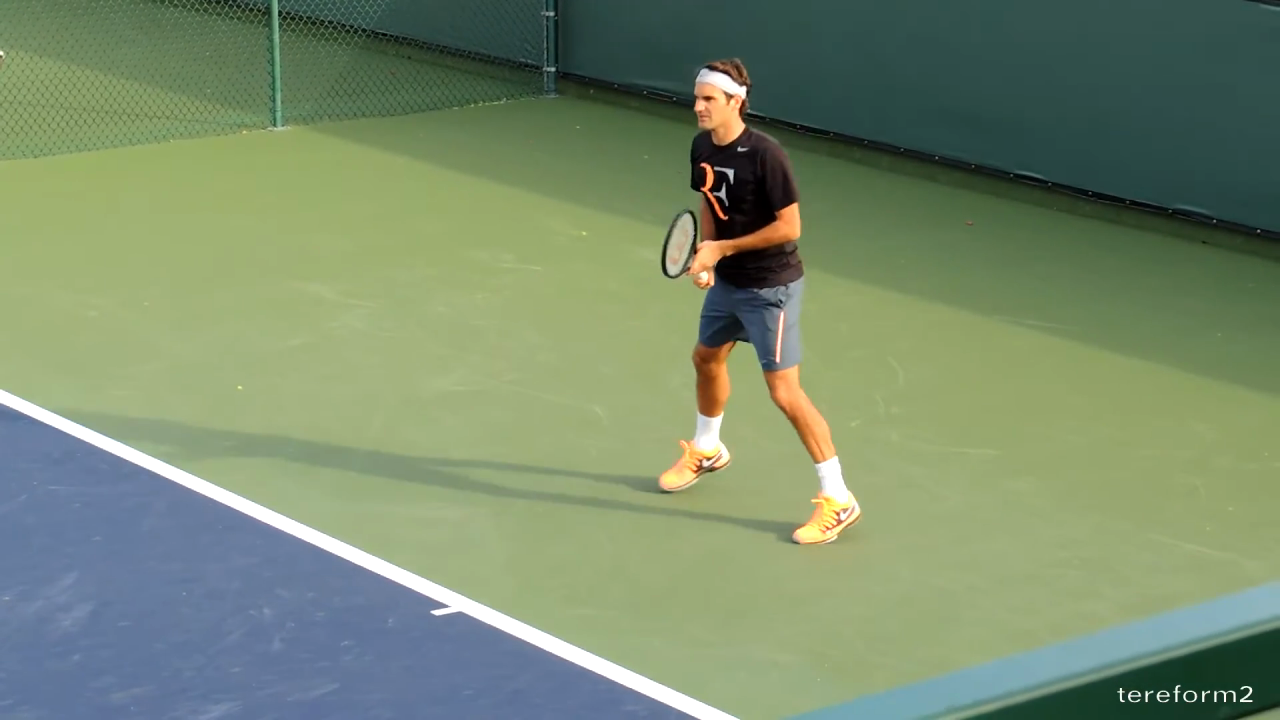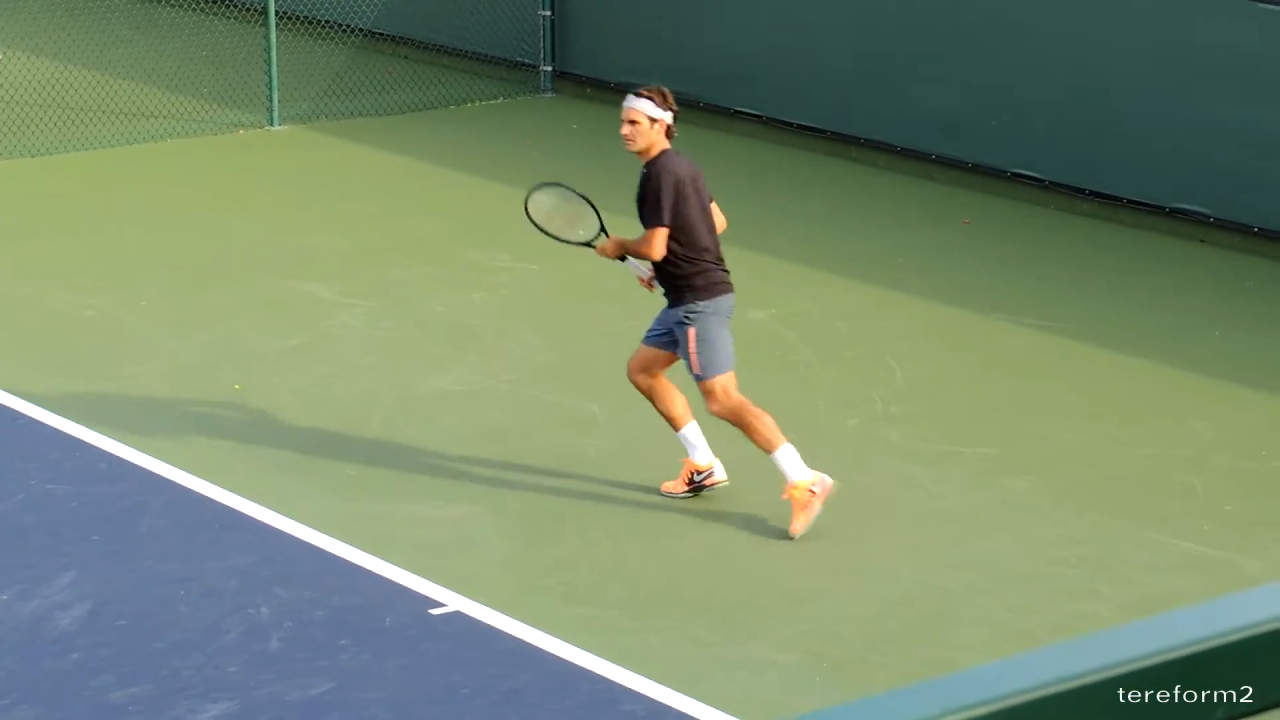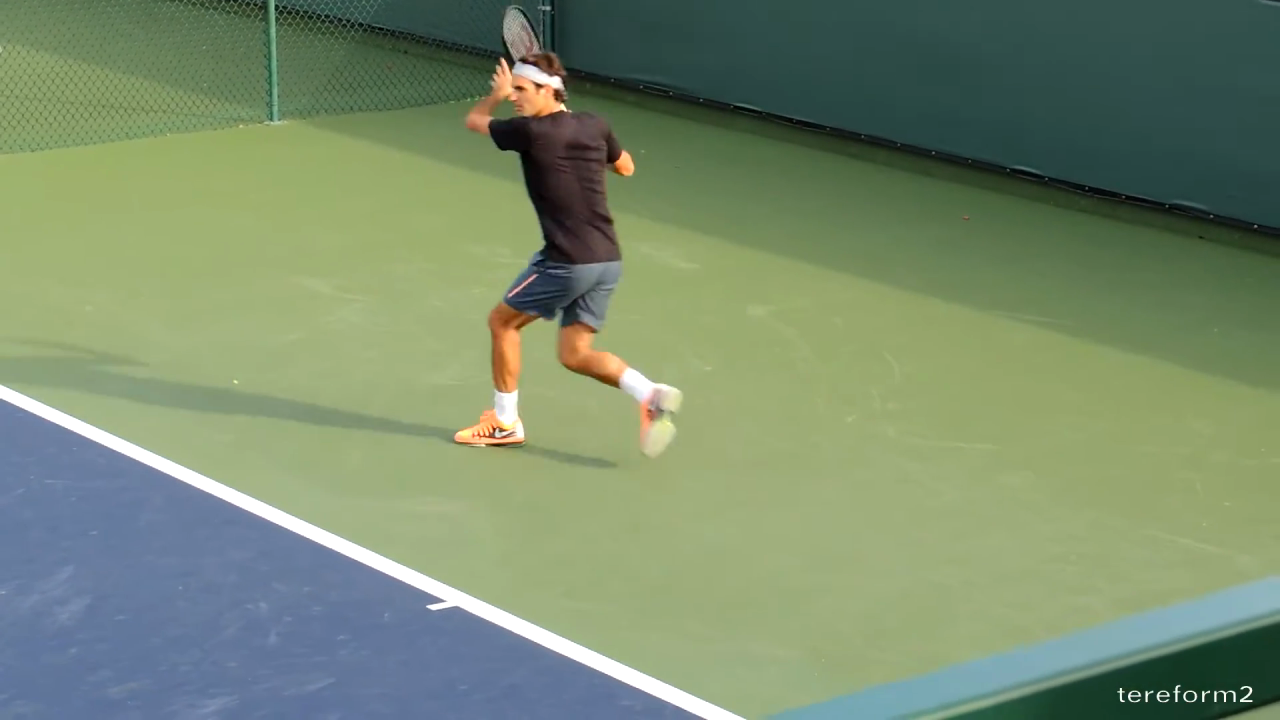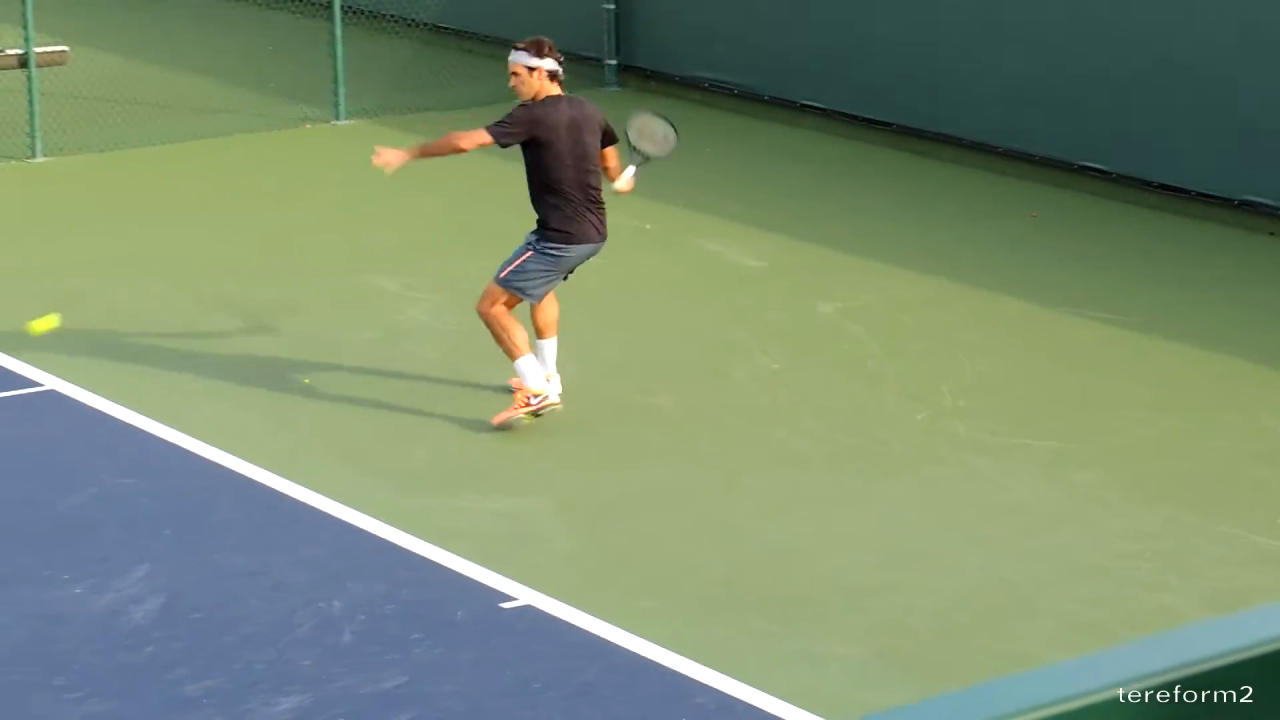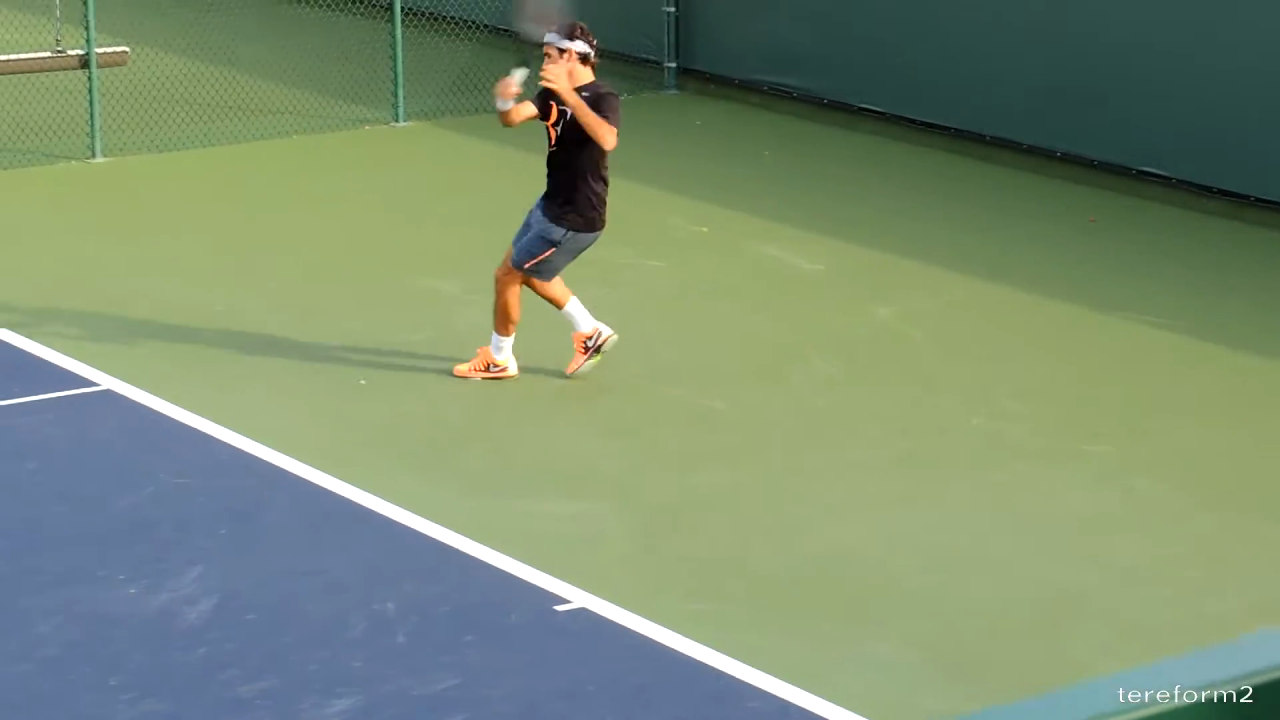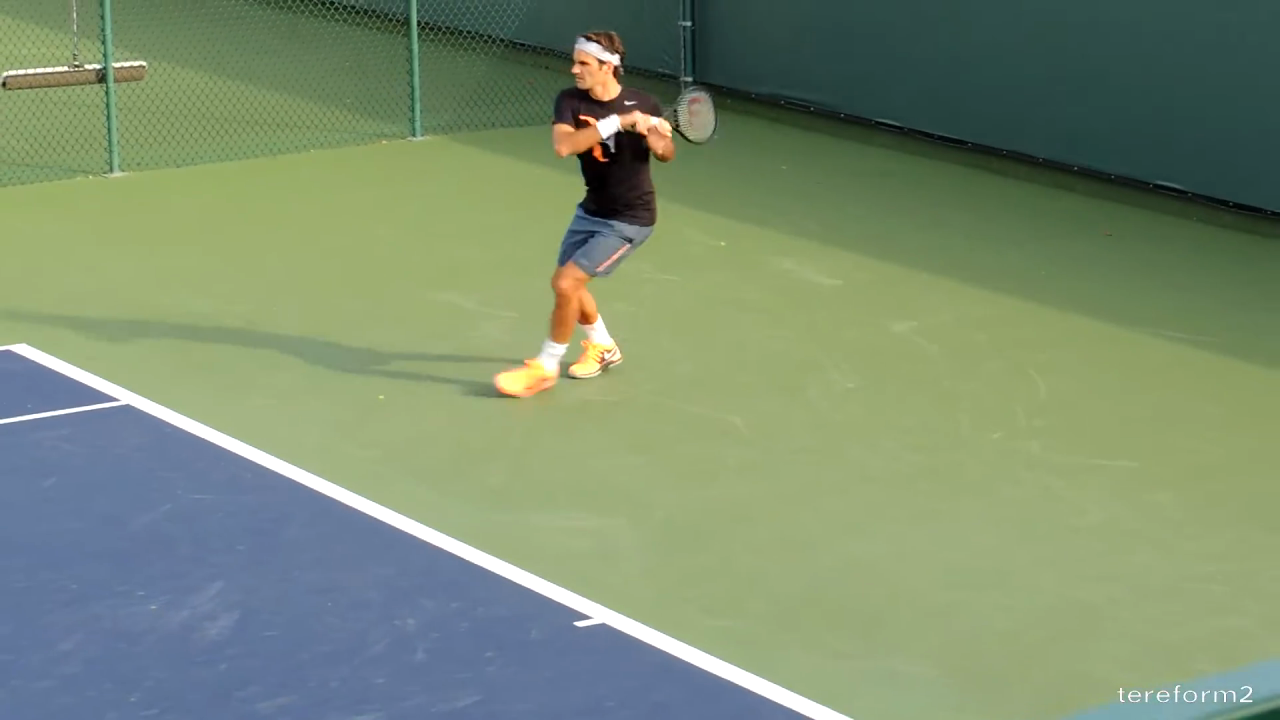
dt=0.3s
person 1, frame 1
left shoulder: (766, 154)
right shoulder: (702, 146)
left elbow: (790, 227)
left wrist: (722, 248)
right wrist: (705, 257)
left hip: (772, 285)
right hip: (728, 281)
left knee: (785, 393)
right knee: (706, 359)
left ankle: (837, 500)
right ankle: (706, 450)
person 1, frame 2
left shoulder: (658, 173)
right shoulder: (679, 166)
left elbow: (653, 249)
right elbow: (717, 223)
left wrist: (616, 247)
left hip: (700, 300)
right hip: (685, 299)
left knee: (724, 399)
right knee: (641, 370)
left ankle: (808, 481)
right ankle: (703, 465)
person 1, frame 3
left shoulder: (529, 131)
right shoulder: (595, 125)
left elbow: (474, 120)
right elbow: (626, 167)
left wrist: (494, 92)
left hip: (567, 261)
right hip: (607, 258)
left knee: (501, 322)
right knee: (575, 354)
left ankle: (504, 422)
right ankle: (652, 397)
person 1, frame 4
left shoulder: (533, 115)
right shoulder: (587, 109)
left elbow: (466, 142)
right elbow: (611, 160)
left wrist: (410, 153)
right wrist: (620, 179)
left hip: (561, 238)
right hip: (592, 233)
left knee: (491, 306)
right knee: (537, 288)
left ankle: (536, 385)
right ankle: (545, 378)
person 1, frame 5
left shoulder: (605, 99)
right shoulder: (552, 93)
left elbow: (607, 142)
right elbow: (512, 119)
left wrist: (568, 94)
right wrist: (504, 100)
left hip: (572, 219)
right hip: (552, 204)
left knee: (507, 277)
right knee: (528, 272)
left ankle: (499, 358)
right ankle: (590, 332)
person 1, frame 6
left shoulder: (642, 103)
right shoulder: (569, 101)
left elbow: (667, 154)
right elbow: (563, 143)
left wrist: (661, 142)
right wrist: (617, 124)
left hip: (629, 220)
right hip: (591, 209)
left knee: (567, 284)
right knee: (564, 283)
left ankle: (543, 370)
right ankle: (603, 347)
